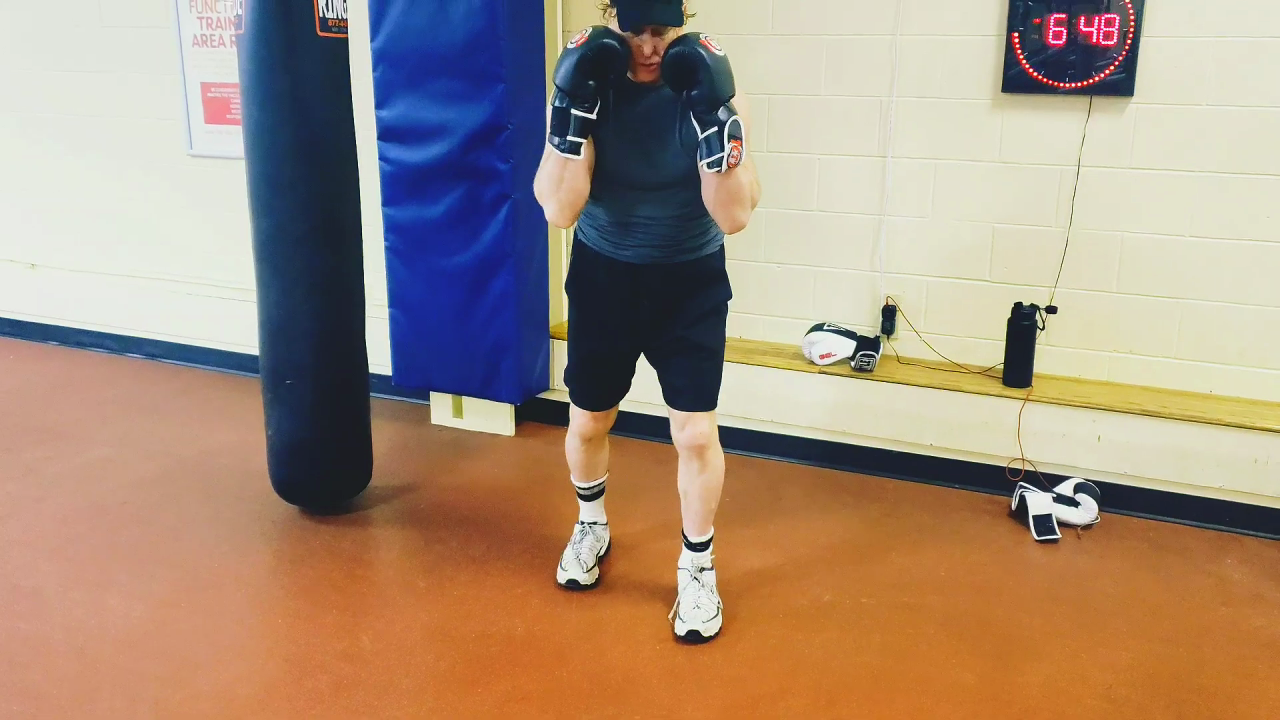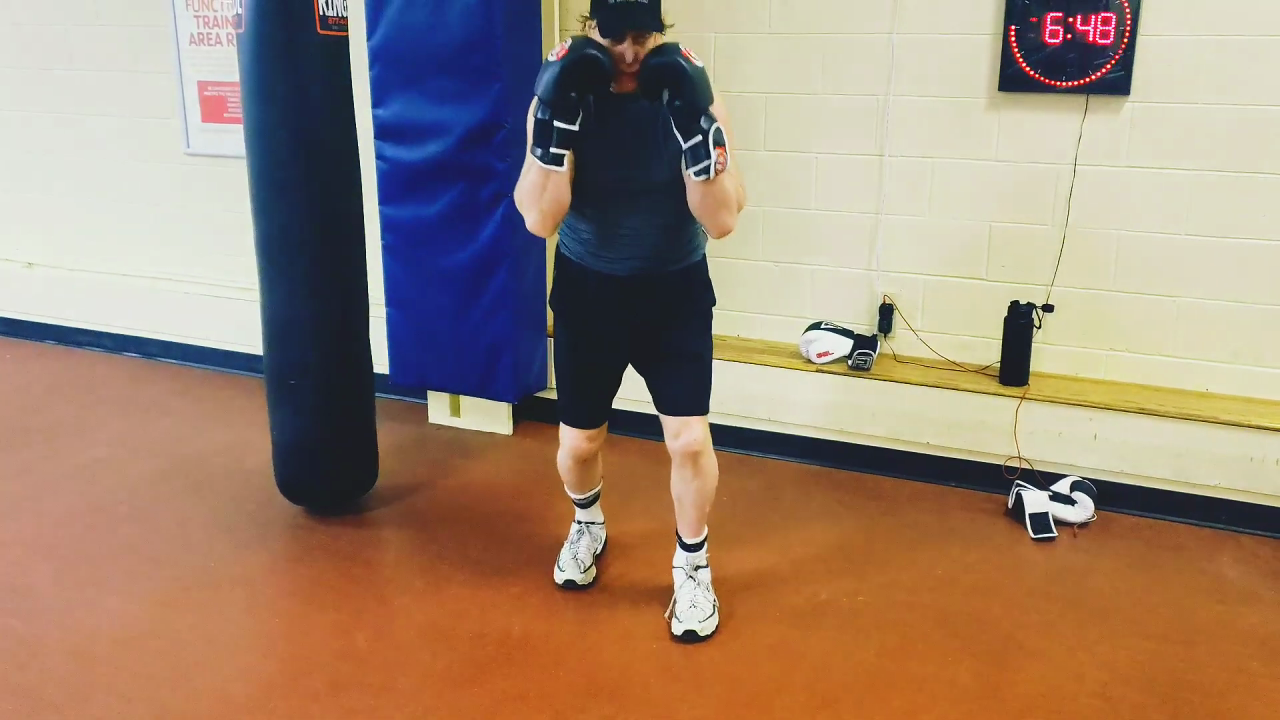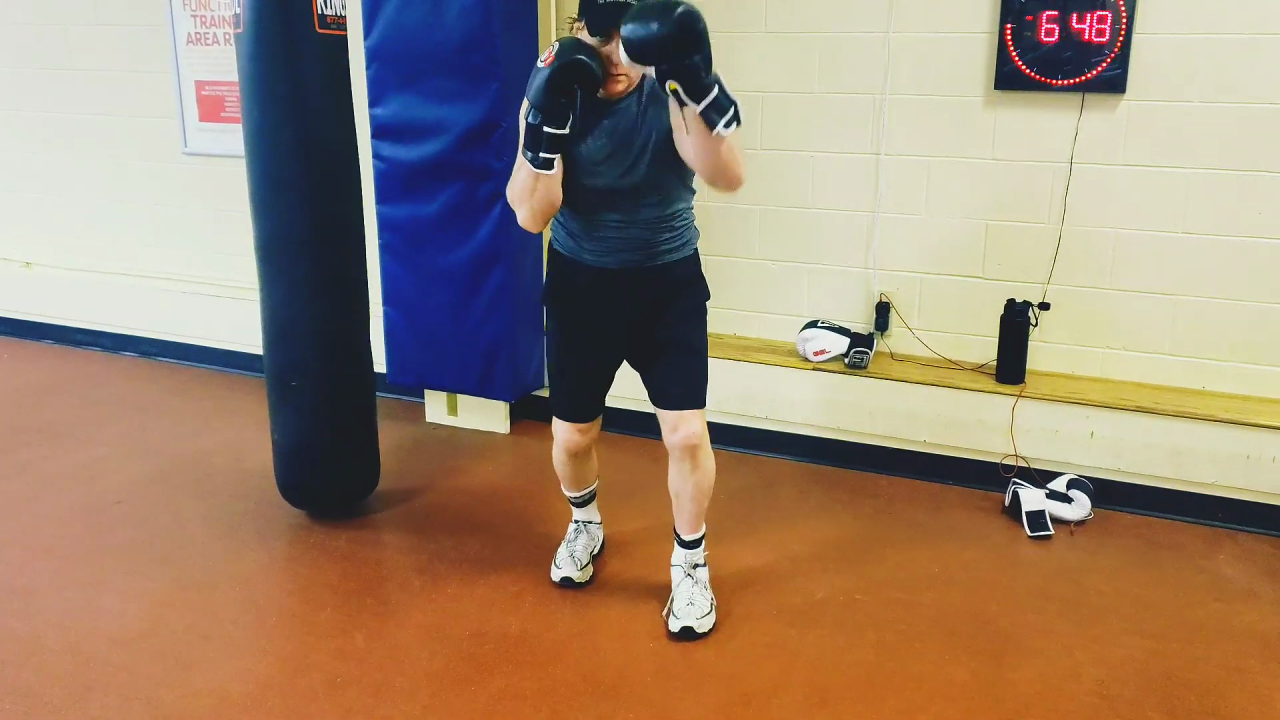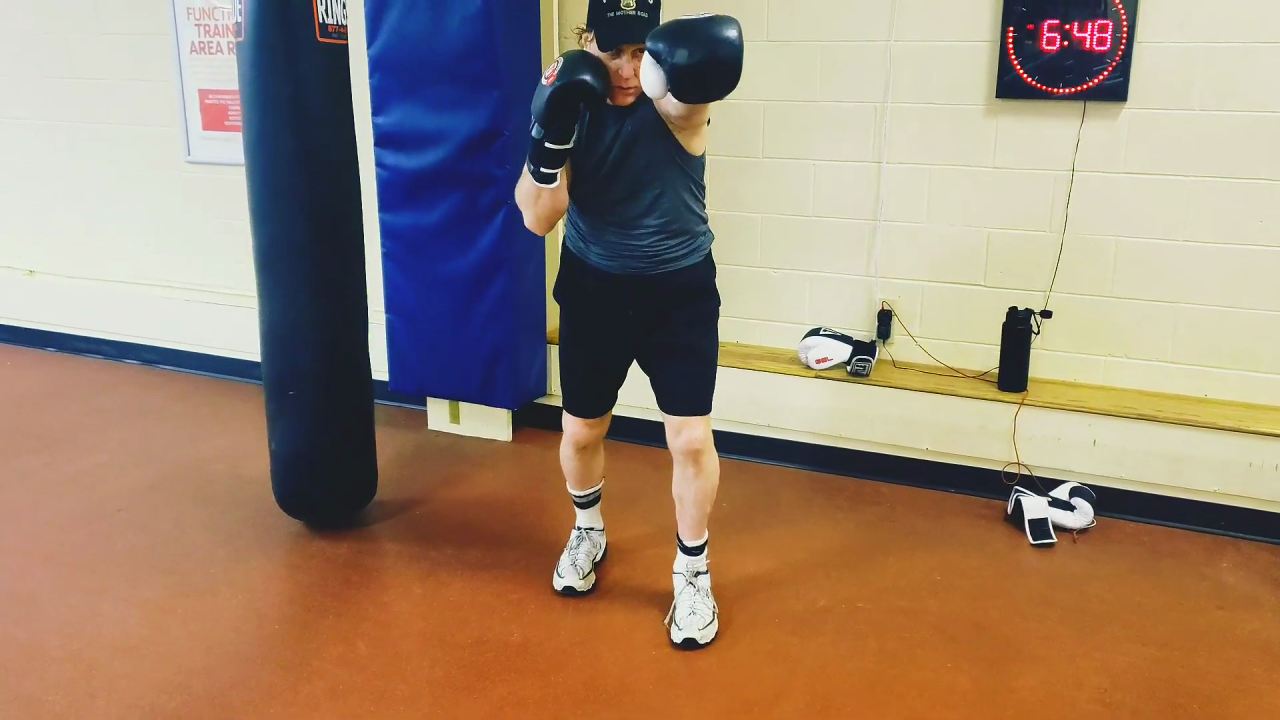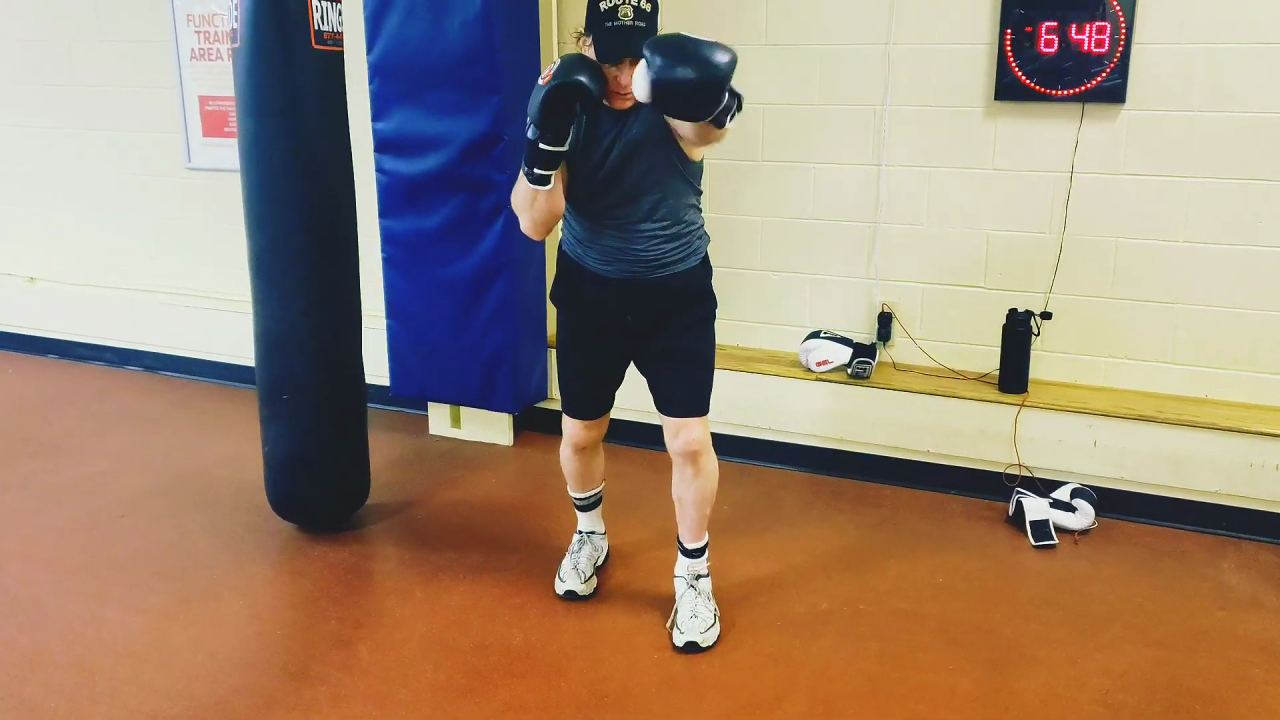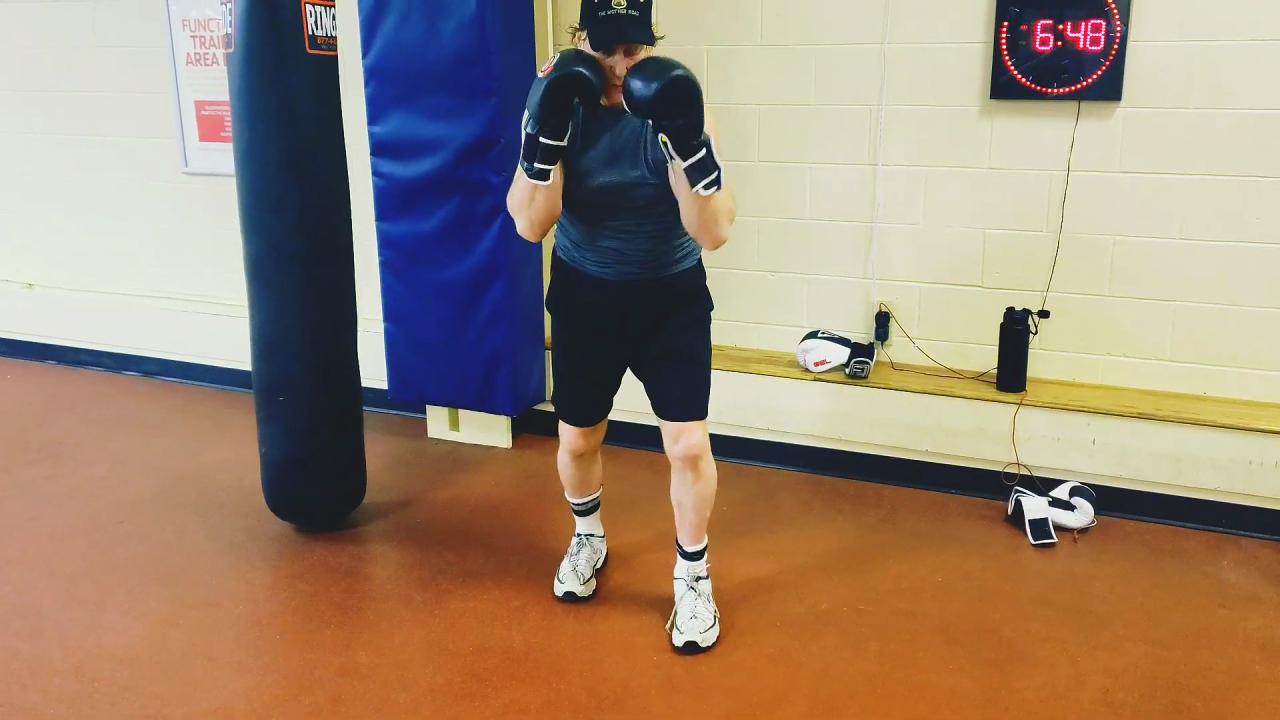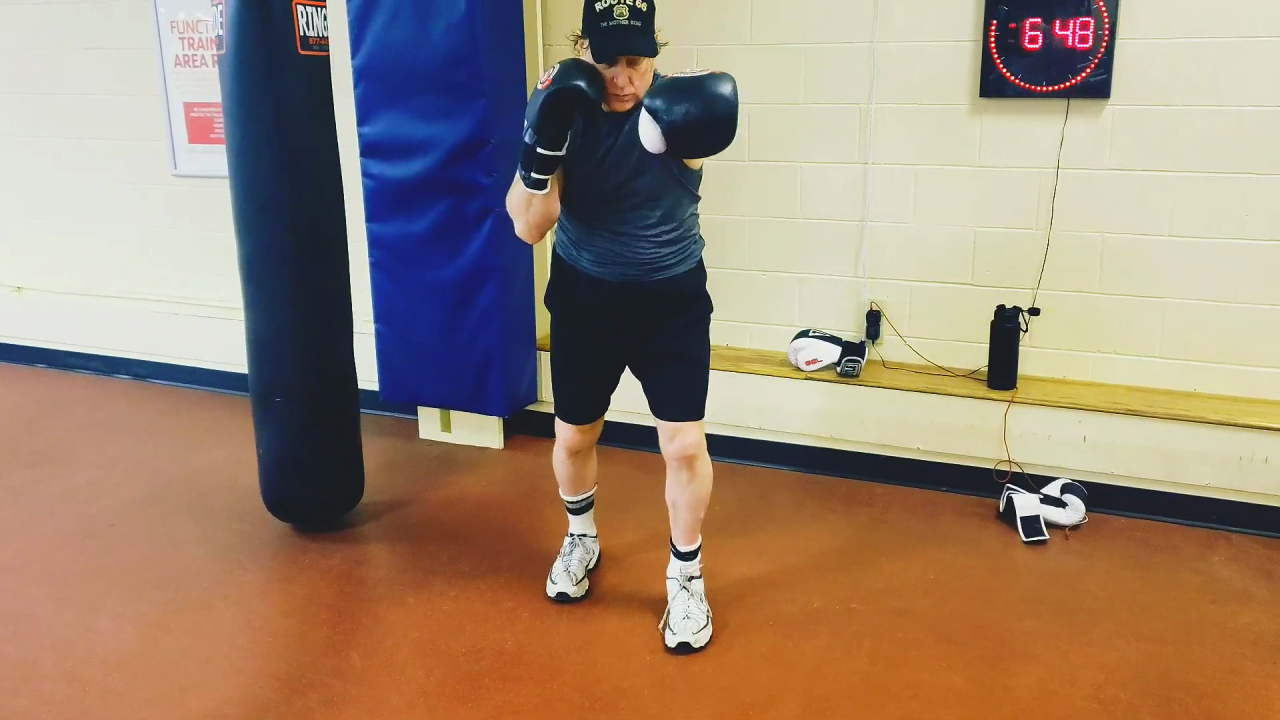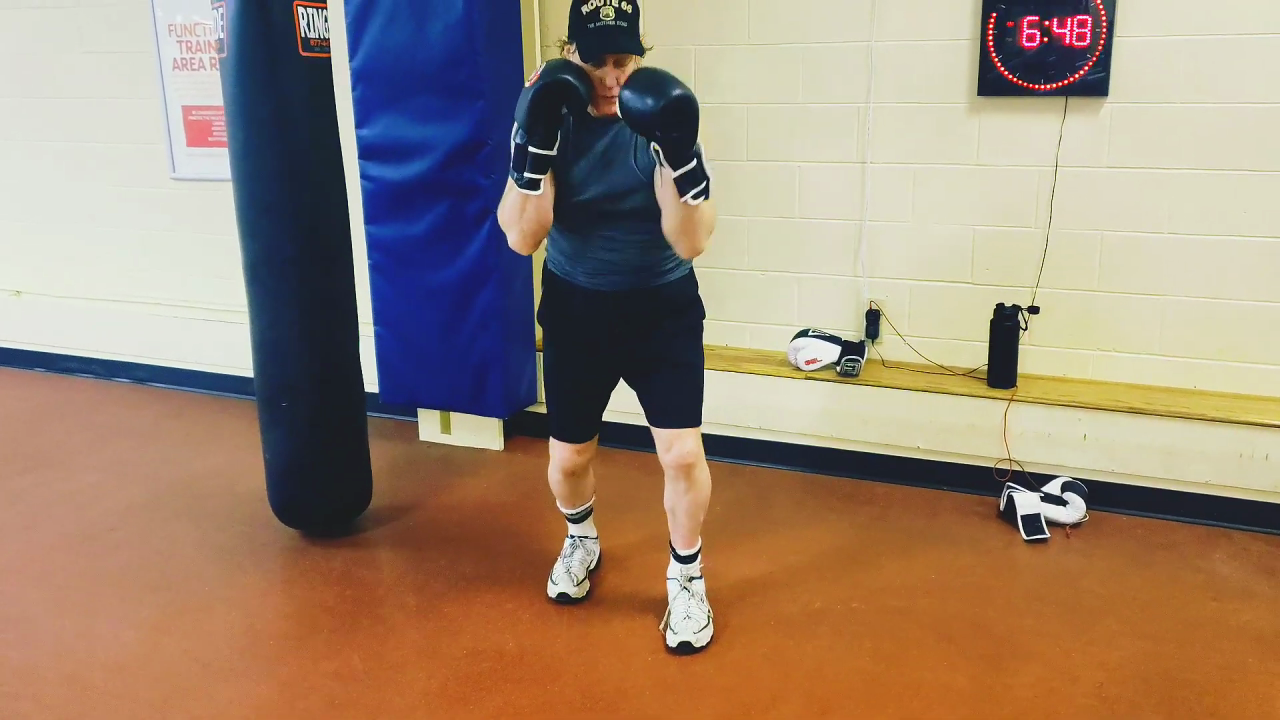
dt=0.5s
person 1, frame 1
left shoulder: (711, 90)
right shoulder: (586, 87)
left elbow: (734, 215)
right elbow: (559, 210)
left wrist: (715, 113)
right wrist: (573, 107)
left hip: (690, 284)
right hip: (603, 278)
left knee: (696, 433)
right knee: (588, 422)
left ankle: (697, 567)
right ankle: (591, 526)
person 1, frame 2
left shoulder: (691, 101)
right shoulder: (560, 98)
left elbow: (721, 221)
right elbow: (539, 220)
left wrist: (696, 122)
right wrist: (556, 118)
left hip: (675, 292)
right hip: (588, 292)
left knee: (689, 441)
right knee: (578, 442)
left ankle: (692, 566)
right ankle: (588, 525)
person 1, frame 3
left shoulder: (672, 92)
right shoulder: (551, 100)
left elbow: (727, 176)
right elbow: (530, 216)
left wrist: (697, 80)
right wrist: (547, 119)
left hip: (668, 287)
right hip: (581, 288)
left knee: (687, 435)
right knee: (572, 436)
left ankle: (690, 564)
right ankle: (585, 524)
person 1, frame 4
left shoulder: (672, 98)
right shoulder: (570, 101)
left elbow: (688, 87)
right elbow: (537, 218)
left wrist: (690, 67)
right wrist: (550, 132)
left hip: (680, 290)
right hip: (593, 288)
left knee: (691, 439)
right knee: (581, 430)
left ankle: (692, 572)
right ankle: (588, 531)
person 1, frame 5
left shoulder: (671, 103)
right shoulder: (568, 106)
left elbow: (708, 127)
right elbow: (534, 223)
left wrist: (709, 96)
right wrist: (545, 135)
left hip: (676, 294)
right hip: (590, 292)
left knee: (690, 441)
right knee: (580, 432)
left ankle: (693, 574)
right ankle: (590, 535)
person 1, frame 6
left shoulder: (674, 112)
right shoulder: (560, 107)
left elbow: (712, 233)
right elbow: (530, 225)
left wrist: (687, 138)
right wrist: (545, 131)
left hip: (671, 298)
right hip: (585, 297)
left knee: (688, 445)
right knee: (577, 439)
left ankle: (693, 576)
right ankle: (588, 538)
person 1, frame 7
left shoulder: (667, 108)
right shoulder: (564, 107)
left elbow: (703, 117)
right elbow: (528, 227)
left wrist: (697, 111)
right wrist: (542, 141)
left hip: (671, 299)
right hip: (584, 297)
left knee: (684, 445)
right knee: (573, 436)
left ankle: (686, 576)
right ankle: (581, 538)
person 1, frame 8
left shoulder: (662, 120)
right shoulder: (545, 117)
left elbow: (689, 243)
right elbow: (522, 238)
left wrist: (682, 153)
right wrist: (535, 141)
left hip: (663, 309)
right hip: (576, 310)
left knee: (683, 455)
right knee: (568, 457)
left ankle: (686, 578)
right ankle: (581, 541)
